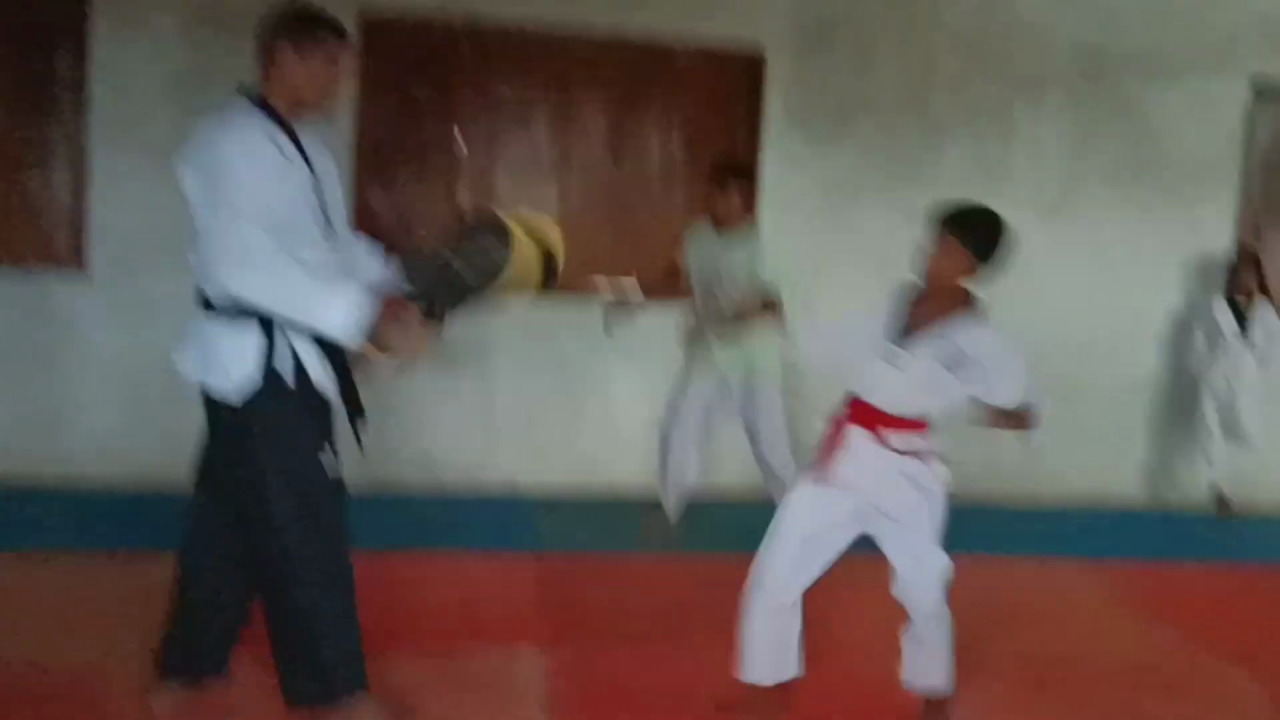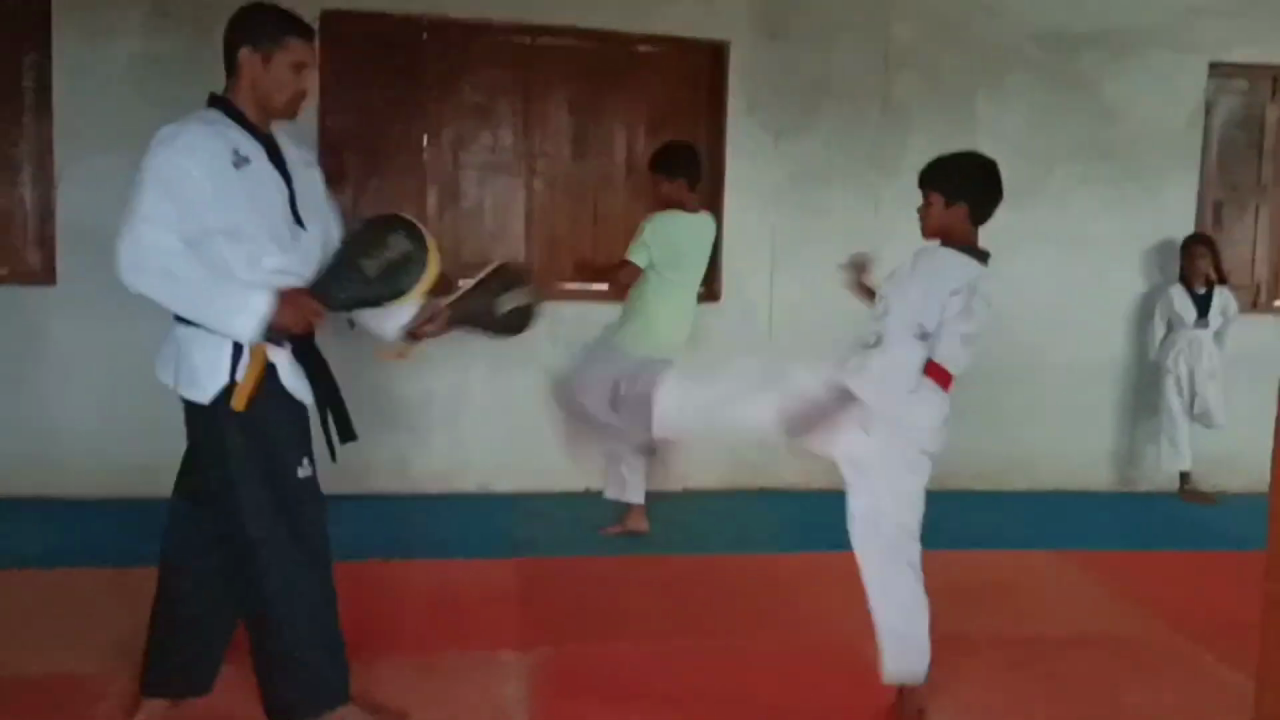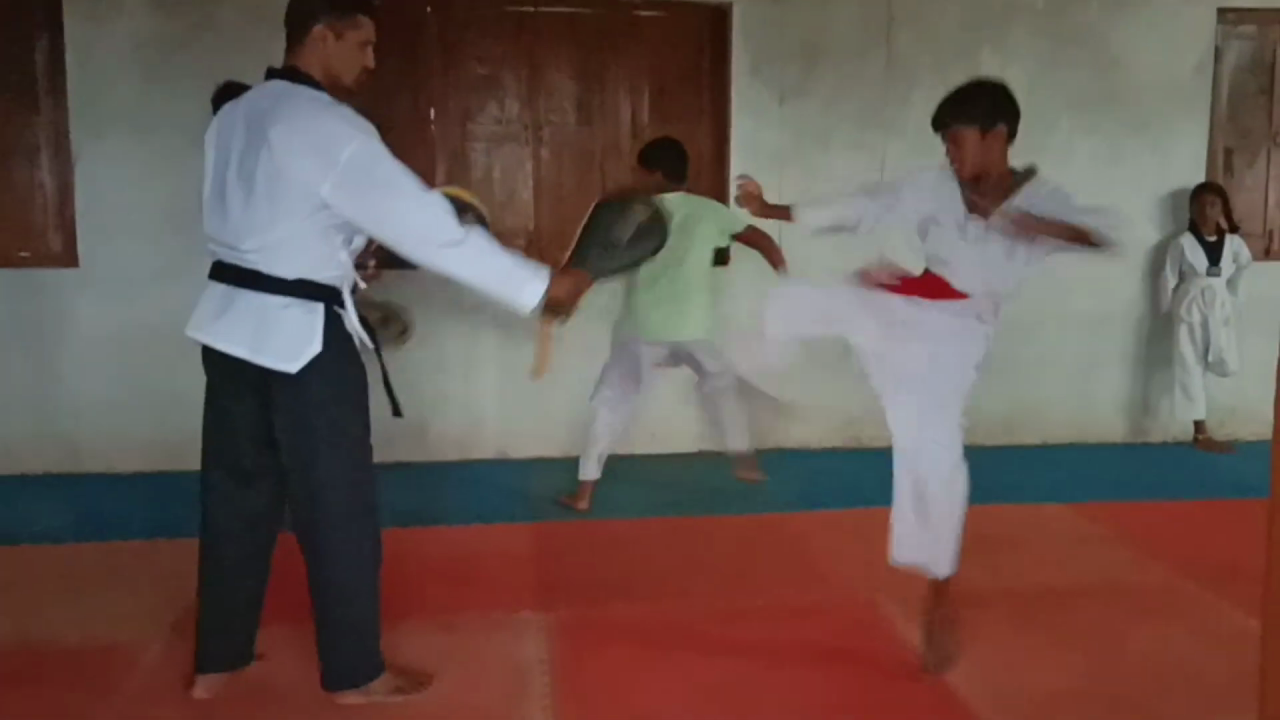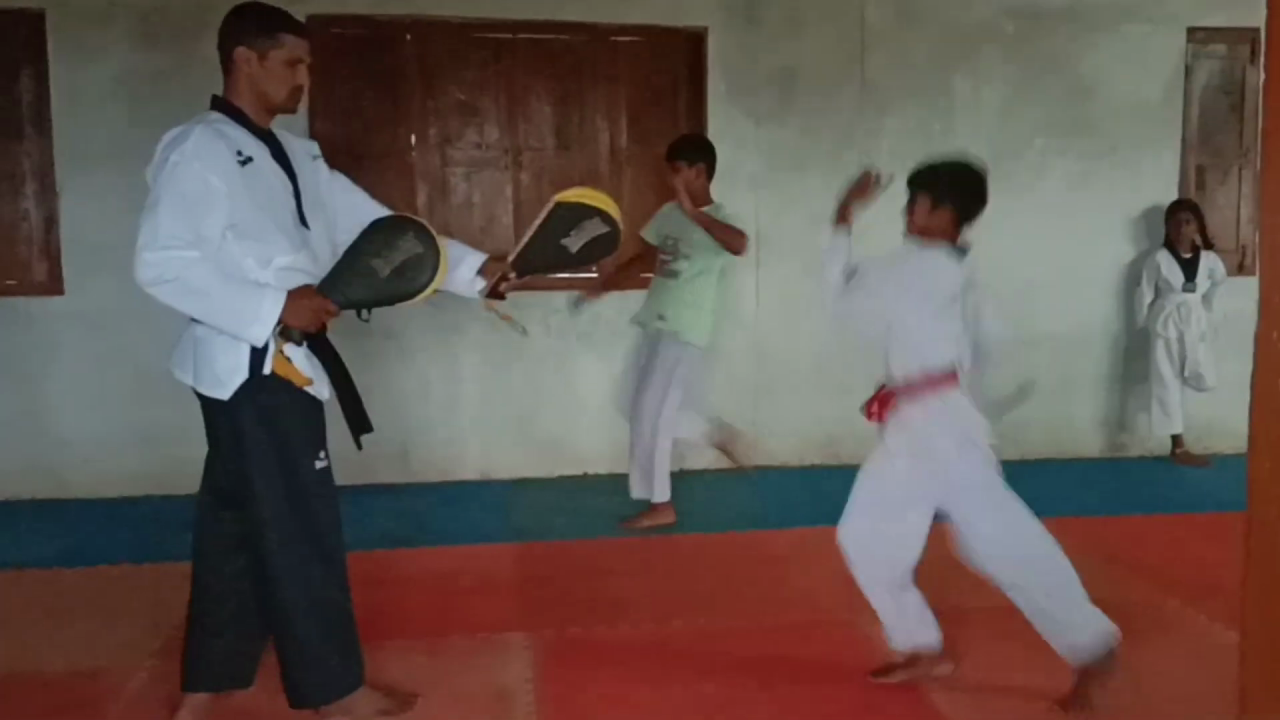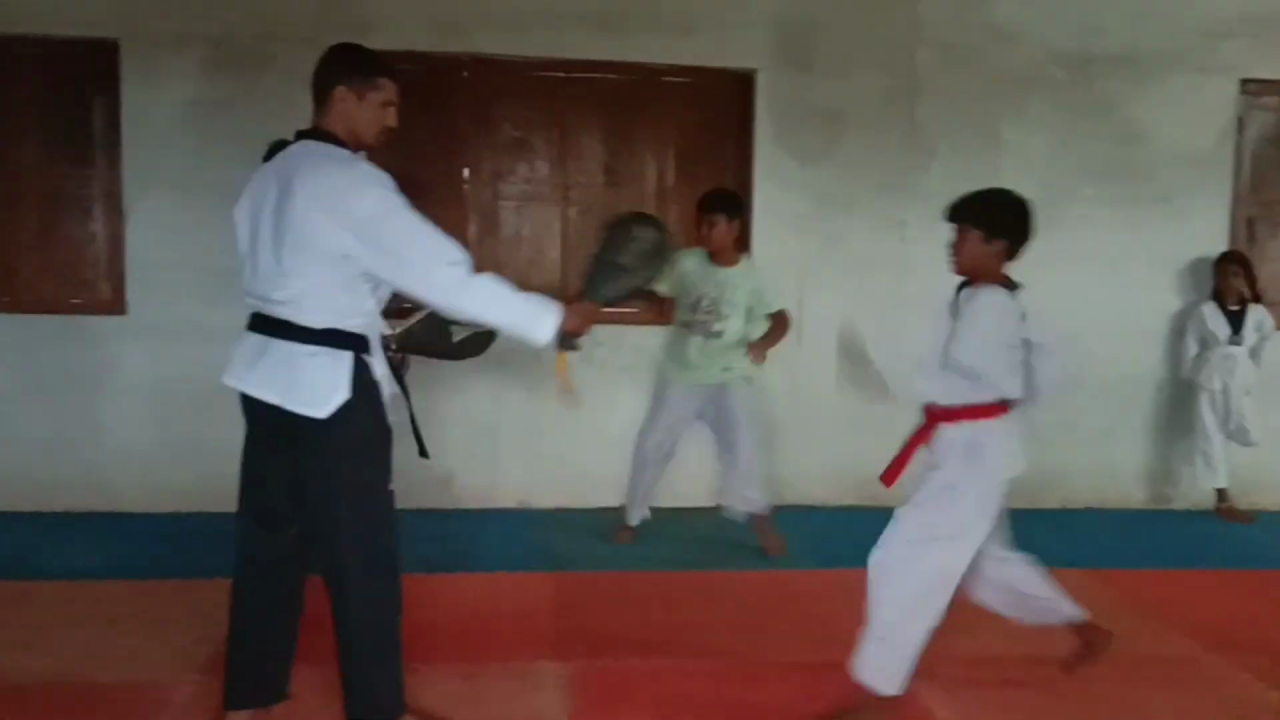
dt=0.7s
person 1, frame 1
left shoulder: (296, 148)
right shoulder: (240, 140)
left elbow: (335, 246)
right elbow: (243, 263)
left wrist: (398, 291)
right wrist: (357, 313)
left hip: (268, 358)
right hip: (263, 358)
left knee: (235, 515)
right knee: (306, 527)
person 1, frame 2
left shoulder: (289, 157)
right shoulder: (189, 146)
left elbow: (332, 256)
right elbow: (143, 258)
left wrist: (406, 313)
right wrist: (261, 307)
left hip: (268, 363)
right hip: (232, 367)
left knee: (210, 523)
right knee: (284, 533)
person 1, frame 3
left shoulder: (235, 116)
right shoulder: (331, 127)
right elbow: (429, 229)
right wrist: (540, 284)
left hip: (236, 320)
right hip: (301, 333)
left knee: (239, 495)
right knee: (339, 507)
left ankle: (217, 660)
right ankle: (355, 670)
person 1, frame 4
left shoulder: (295, 155)
right shoulder: (196, 149)
left elbow: (375, 230)
right elbow: (162, 265)
left wrist: (475, 269)
right wrist: (273, 306)
left hip: (279, 362)
right hip: (250, 363)
left knee: (235, 519)
right knee: (299, 525)
person 1, frame 5
left shoulder: (270, 177)
right shoulder: (351, 183)
right elbow: (445, 274)
right wrist: (552, 318)
left hip: (268, 371)
right hip: (328, 383)
left knee: (272, 537)
right knee: (360, 551)
person 2, frame 1
left shoulder: (980, 341)
right shoulder: (902, 302)
left elbow: (1018, 409)
right elbow: (849, 344)
left wrist: (1005, 415)
left hip: (904, 467)
right hip: (847, 451)
left knee: (924, 588)
right knee: (777, 570)
person 2, frame 2
left shoulder: (934, 264)
right shoulder: (976, 272)
left elbow: (902, 349)
left wrist: (828, 408)
right wrist: (874, 294)
left hip: (870, 393)
right hip: (922, 414)
left knee: (742, 393)
right knee: (889, 552)
person 2, frame 3
left shoulder: (1041, 197)
right shoulder: (936, 185)
left elbow: (1089, 233)
right elbow: (867, 206)
left wrist: (1053, 228)
right wrist: (773, 209)
left hip: (951, 329)
right hip: (910, 312)
left knee: (930, 453)
right knee: (816, 303)
left ankle: (938, 598)
person 2, frame 4
left shoulder: (926, 263)
right shoulder: (945, 269)
left elbow: (842, 293)
right elbow: (983, 344)
left wrist: (844, 217)
left hip: (934, 426)
right hip: (914, 427)
left knee: (1007, 543)
right knee: (863, 538)
left ankle: (1092, 653)
right ankle: (925, 651)
person 2, frame 5
left shoulder: (981, 304)
right shoulder: (1006, 303)
left elbow: (972, 376)
right elbow: (1037, 379)
left hip: (974, 451)
right hip: (967, 447)
left knee: (902, 565)
right knee: (982, 560)
right ankle: (1082, 628)
person 3, frame 1
left shoulder: (757, 247)
right shoulder: (698, 236)
left elbow: (773, 307)
right elbow: (683, 280)
left wrist: (725, 325)
left hip: (755, 360)
right hip: (708, 357)
left knee: (771, 443)
right knee: (678, 429)
right ankle: (671, 510)
person 3, frame 2
left shoulder: (660, 223)
right shoulder: (707, 224)
left elbow: (623, 277)
left wrist: (589, 269)
left hip: (640, 333)
right hip: (670, 339)
left knee: (577, 391)
right knee: (620, 412)
left ankle: (645, 438)
right ankle: (635, 513)
person 3, frame 3
right shoulder: (710, 211)
right elbow: (760, 242)
left hip: (641, 329)
right hip: (691, 330)
left knee: (609, 404)
right knee: (720, 384)
left ankle: (585, 489)
right ankle: (742, 457)
person 3, frame 4
left shoulder: (718, 217)
right shoulder: (670, 213)
left elbow: (739, 245)
right elbow: (639, 254)
left wrist: (694, 213)
right wrist: (602, 284)
left hip: (683, 333)
right hip: (655, 324)
left knee: (652, 413)
right knee: (635, 404)
left ankle: (660, 505)
right ankle: (719, 435)
person 3, frame 5
left shoulder: (750, 278)
right shoulder: (685, 261)
left elbow: (781, 319)
right elbow: (654, 298)
left wrist: (764, 342)
left hip: (727, 376)
right hip: (680, 374)
left knee: (741, 445)
right knee: (651, 447)
left ankle: (758, 516)
right ankle: (633, 519)
person 4, frame 1
right shoulder: (1215, 307)
right elbow: (1199, 342)
right wrist: (1203, 371)
left hip: (1245, 378)
right hip: (1218, 377)
left knee: (1246, 434)
right knee: (1213, 434)
right ankle: (1221, 497)
person 4, frame 2
left shoulder: (1221, 294)
right shoulder: (1172, 294)
left elbow: (1231, 319)
right elbow: (1157, 329)
left wrist: (1215, 347)
right wrist: (1160, 360)
left hip: (1206, 362)
right hip: (1178, 362)
left knee: (1212, 418)
right knee: (1176, 419)
right ankle: (1186, 482)
person 4, frame 3
left shoulder: (1233, 242)
right shoulder: (1182, 243)
left elbow: (1243, 267)
right elbow: (1168, 279)
left wrist: (1229, 296)
right wrist: (1170, 309)
left hip: (1220, 310)
right hip: (1190, 311)
left knee: (1226, 366)
right knee: (1191, 369)
right ankle: (1201, 433)
person 4, frame 4
left shoulder: (1208, 259)
right shoulder: (1158, 259)
left elbow: (1218, 283)
right elbow: (1144, 294)
left wrist: (1203, 310)
right wrist: (1146, 324)
left hip: (1196, 326)
right hip: (1167, 326)
left knee: (1204, 382)
right knee: (1167, 384)
right ankle: (1179, 447)
person 4, frame 5
left shoulder: (1257, 313)
right shoulder: (1205, 312)
left elbow: (1266, 336)
right elbow: (1191, 347)
left wrist: (1251, 365)
right wrist: (1194, 376)
left hip: (1241, 380)
right hip: (1212, 380)
left knee: (1248, 436)
right knee: (1212, 437)
right ankle: (1223, 501)
